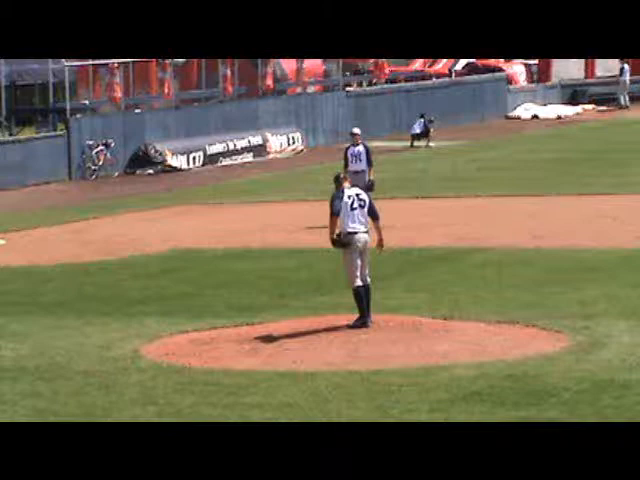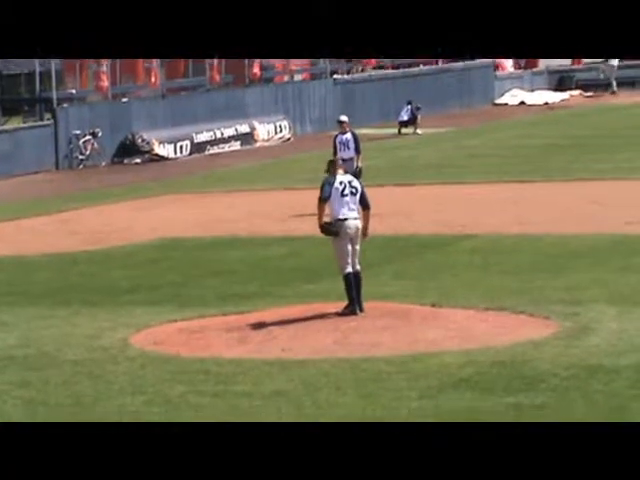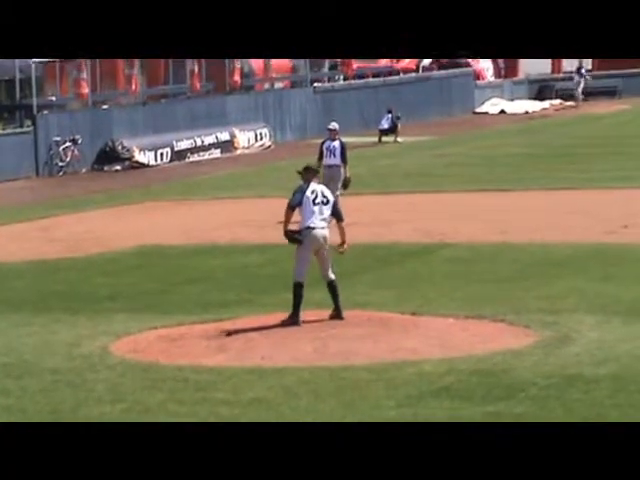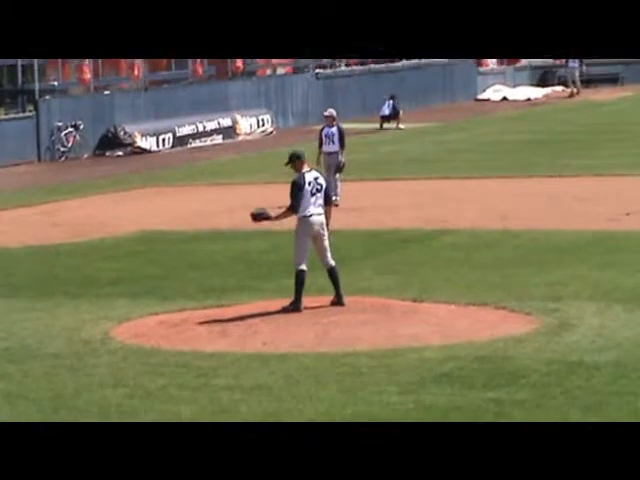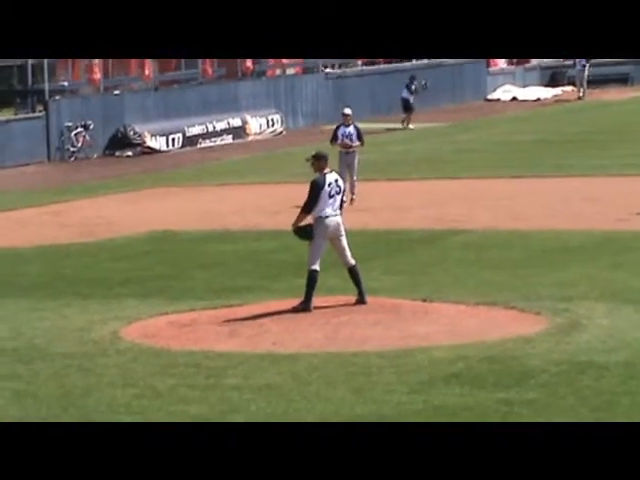
dt=1s
person 1, frame 1
left shoulder: (339, 194)
right shoulder: (363, 193)
left elbow: (334, 214)
right elbow: (375, 217)
left wrist: (332, 234)
right wrist: (380, 237)
left hip: (351, 238)
right hip: (365, 236)
left knee: (355, 280)
right knee: (364, 277)
left ankle: (364, 317)
right ankle: (367, 315)
person 1, frame 2
left shoulder: (330, 180)
right shoulder: (355, 181)
left elbow: (323, 200)
right elbow: (366, 207)
left wrist: (320, 221)
right wrist: (365, 227)
left hip: (342, 225)
right hip: (356, 223)
left knee: (345, 266)
right knee: (355, 264)
left ankle: (353, 305)
right ankle: (358, 303)
person 1, frame 3
left shoulder: (304, 188)
right shoulder: (328, 192)
left elbow: (291, 207)
right elbow: (339, 219)
left wrist: (285, 227)
right wrist: (343, 240)
left hip: (309, 234)
right hip: (324, 233)
left knee: (299, 275)
right knee: (328, 273)
left ankle: (295, 315)
right ankle: (338, 310)
person 1, frame 4
left shoulder: (298, 181)
right shoulder: (320, 176)
left elbow: (294, 208)
right elbow: (328, 203)
left wrist: (275, 217)
right wrist: (327, 223)
left hip: (306, 222)
right hip: (320, 220)
left knee: (300, 263)
right knee: (328, 260)
left ankle: (297, 302)
right ankle: (339, 296)
person 1, frame 5
left shoulder: (318, 181)
right shoulder: (338, 179)
left elbow: (308, 207)
left wrist: (295, 224)
left hip: (322, 223)
right hip: (337, 221)
left knee: (313, 264)
right knee: (348, 259)
left ankle: (307, 302)
right ankle: (361, 295)
